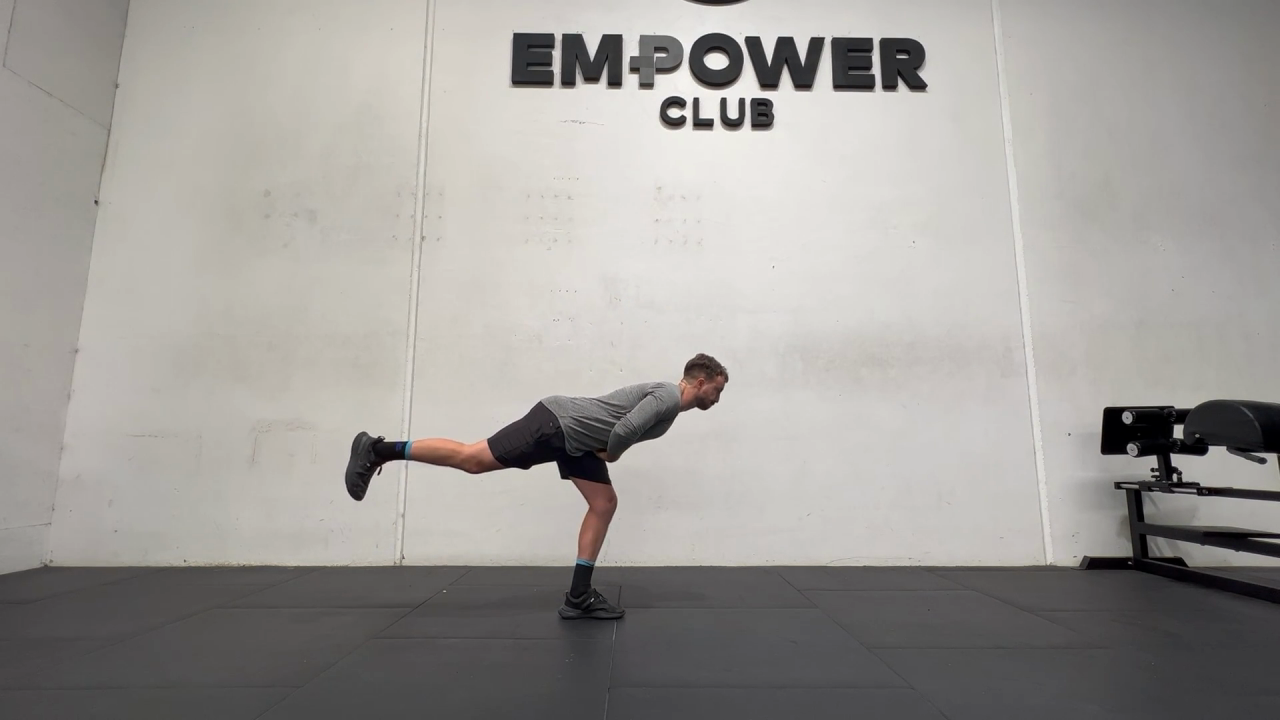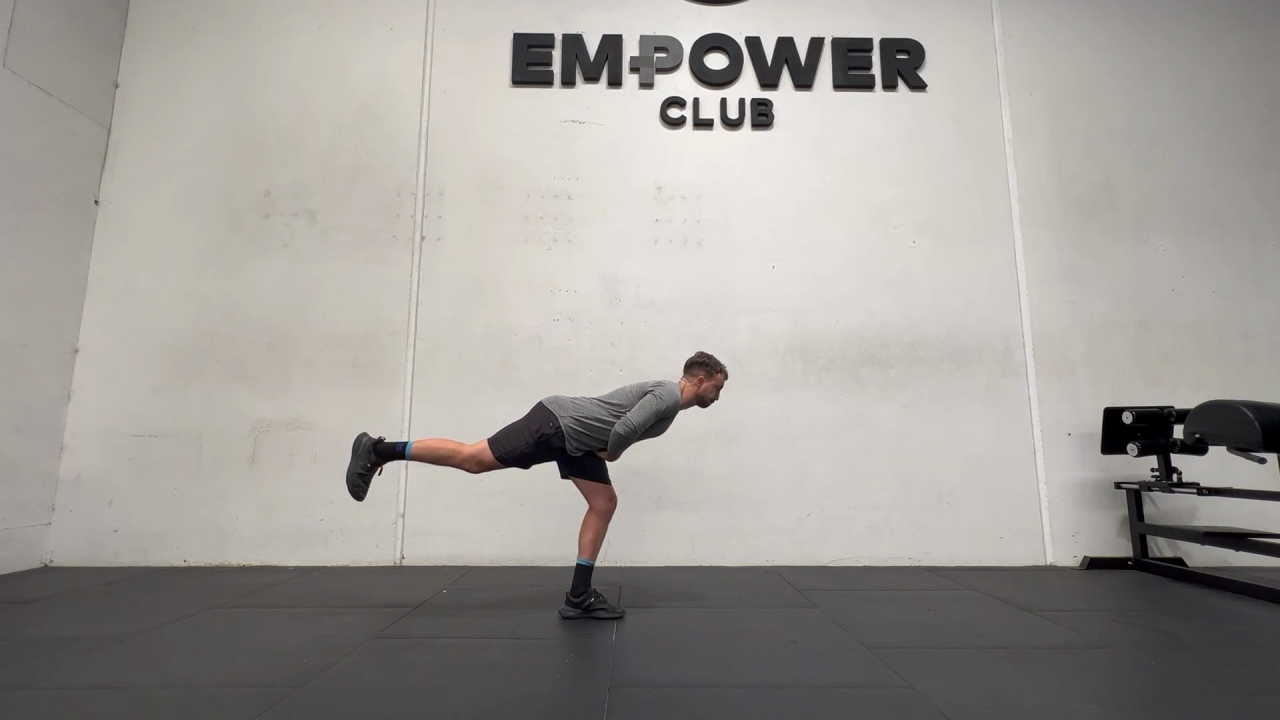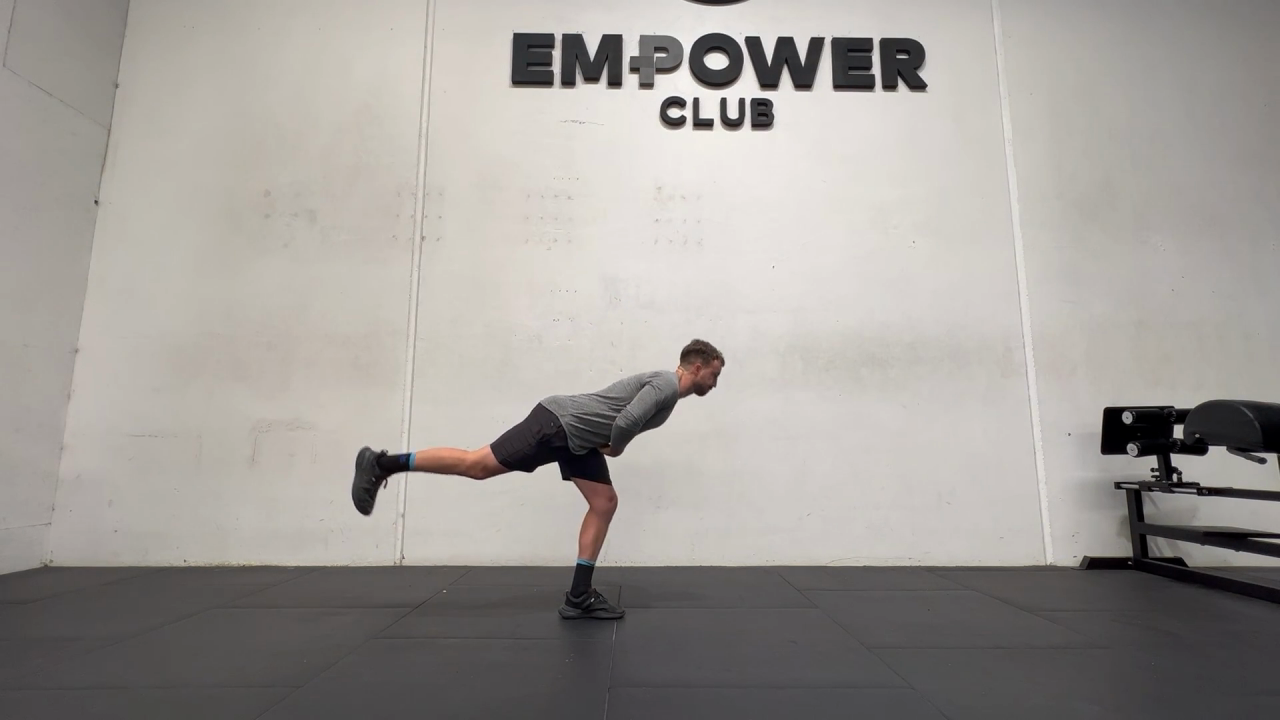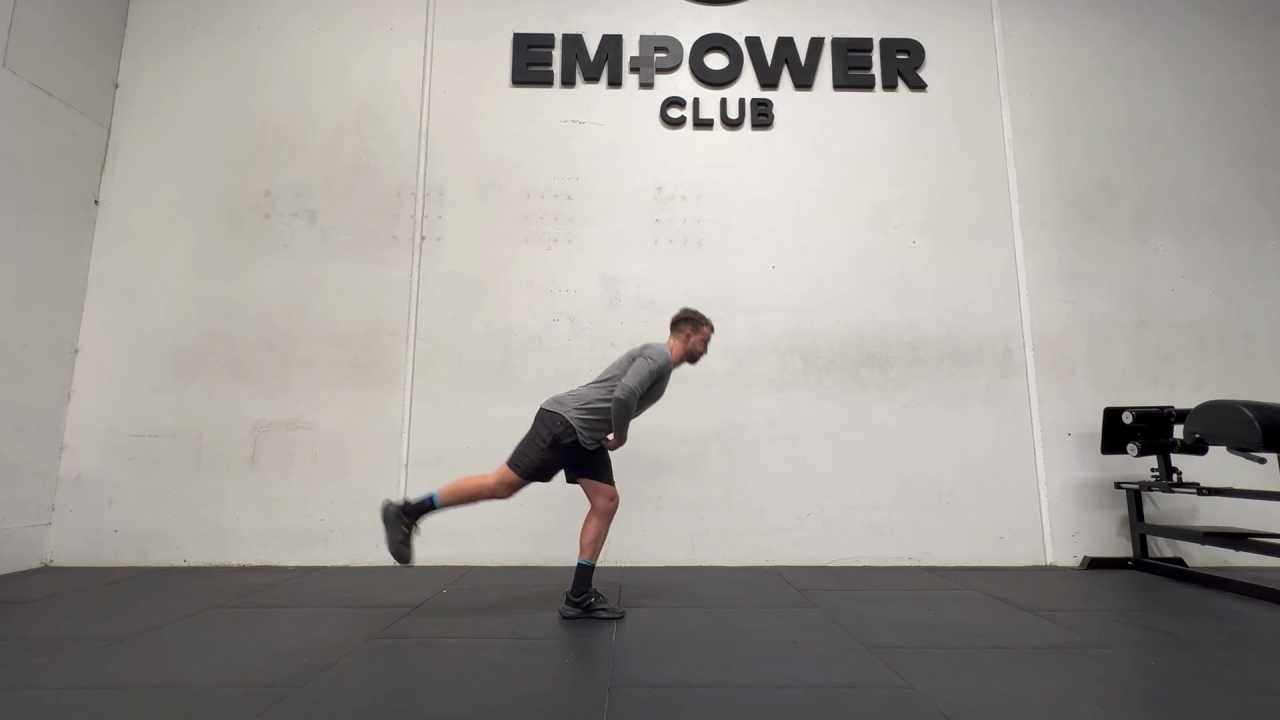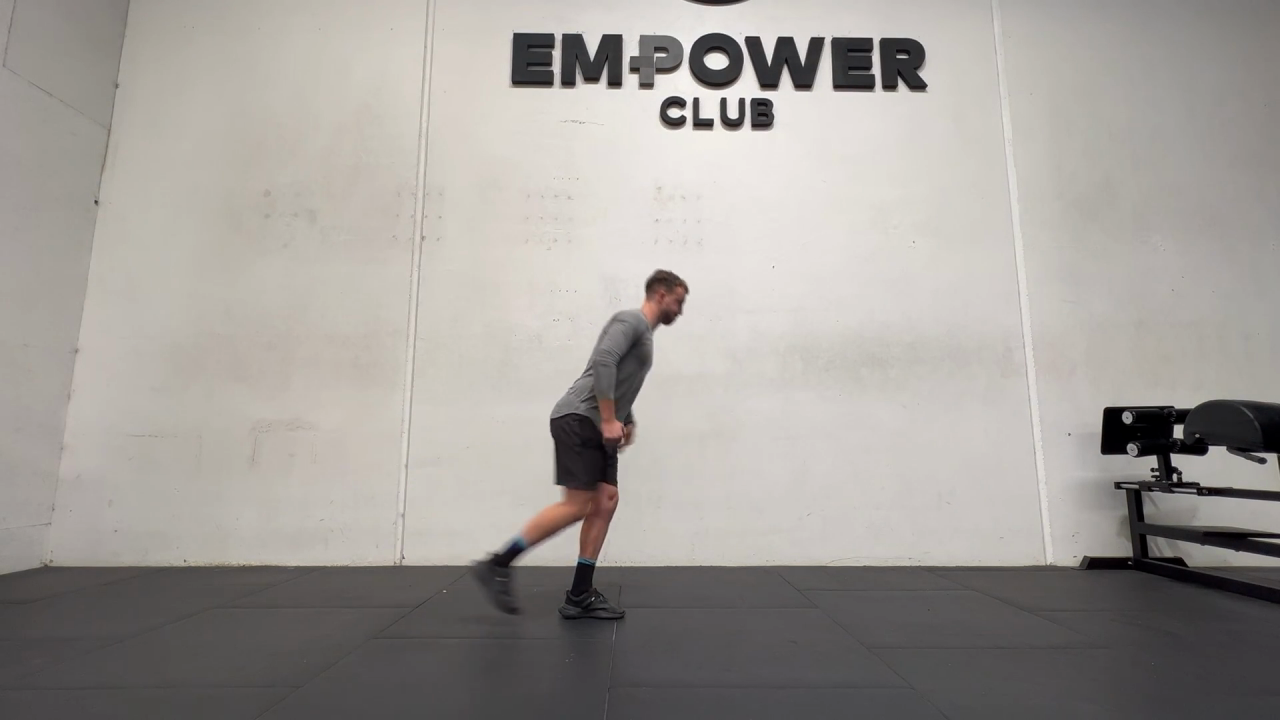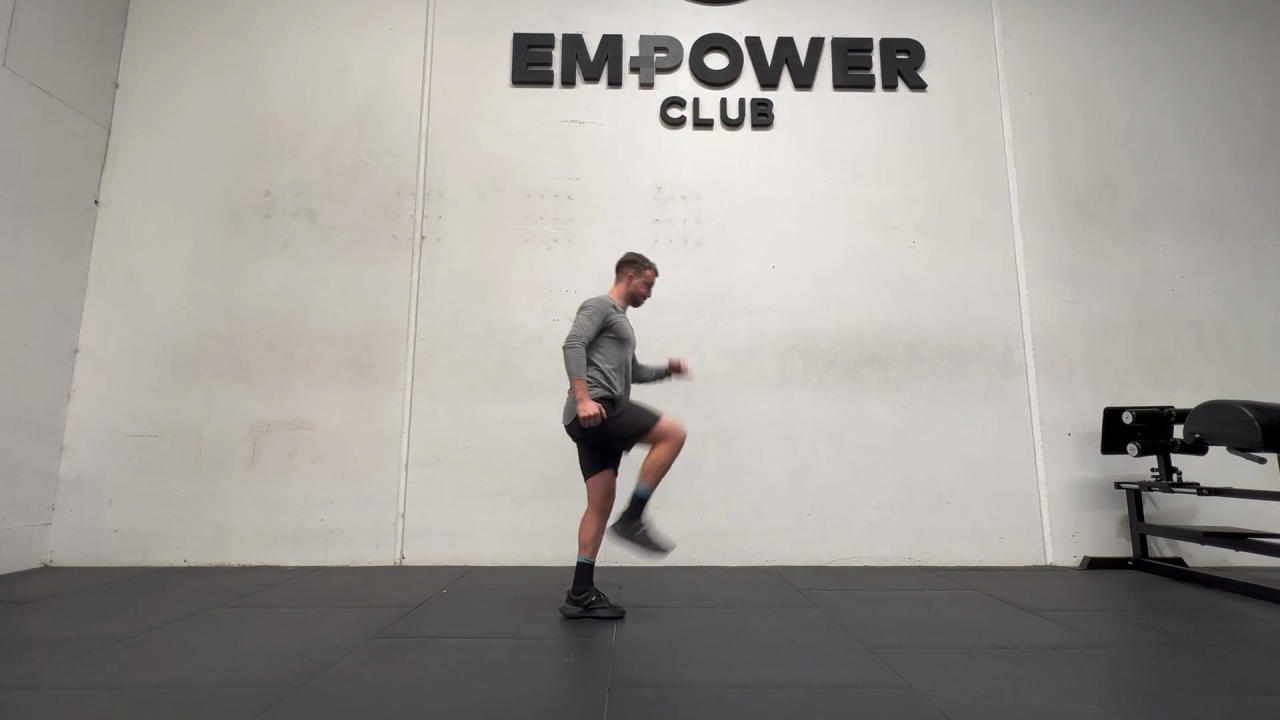
dt=0.2s
person 1, frame 1
left shoulder: (664, 398)
right shoulder: (668, 397)
right elbow: (625, 429)
left wrist: (606, 454)
right wrist: (611, 456)
left hip: (574, 439)
right hip: (556, 424)
left knee: (605, 504)
right knee: (471, 458)
left ankle: (579, 595)
right ankle: (377, 451)
person 1, frame 2
left shoulder: (664, 397)
right shoulder: (668, 395)
right elbow: (625, 428)
left wrist: (605, 453)
right wrist: (612, 455)
left hip: (575, 439)
right hip: (557, 424)
left knee: (605, 504)
right knee: (470, 458)
left ankle: (579, 596)
right ankle: (377, 451)
person 1, frame 3
left shoulder: (665, 389)
right shoulder: (666, 384)
right elbow: (626, 421)
left wrist: (609, 447)
right wrist: (616, 449)
left hip: (577, 438)
right hip: (558, 424)
left knee: (605, 504)
right knee: (476, 465)
left ankle: (579, 596)
right ankle: (383, 463)
person 1, frame 4
left shoulder: (661, 364)
right shoulder: (658, 354)
right elbow: (623, 395)
left wrist: (610, 435)
right wrist: (620, 436)
left hip: (585, 435)
right hip: (564, 422)
left knee: (606, 503)
right knee: (500, 485)
left ankle: (579, 596)
right ankle: (408, 512)
person 1, frame 5
left shoulder: (642, 330)
right shoulder: (632, 320)
right elbow: (603, 361)
left wrist: (625, 421)
right wrist: (609, 419)
left hip: (599, 424)
right hip: (580, 418)
left knee: (605, 502)
right knee: (576, 506)
left ankle: (579, 595)
right ankle: (498, 565)
person 1, frame 6
left shoulder: (619, 317)
right shoulder: (599, 306)
left elbow: (632, 372)
right elbow: (573, 345)
left wrist: (667, 370)
right wrist: (583, 398)
left hip: (608, 411)
right hip: (594, 405)
left knee: (600, 502)
right knee: (673, 434)
left ankle: (581, 593)
right ankle: (632, 519)
